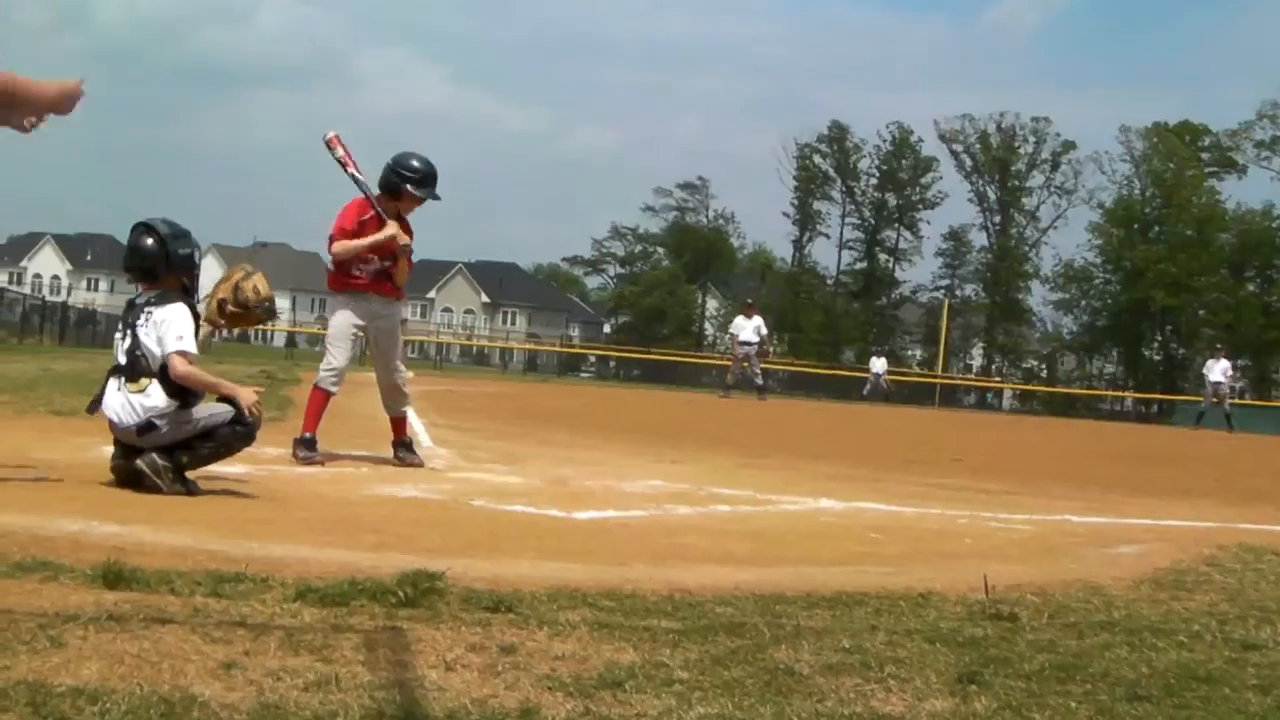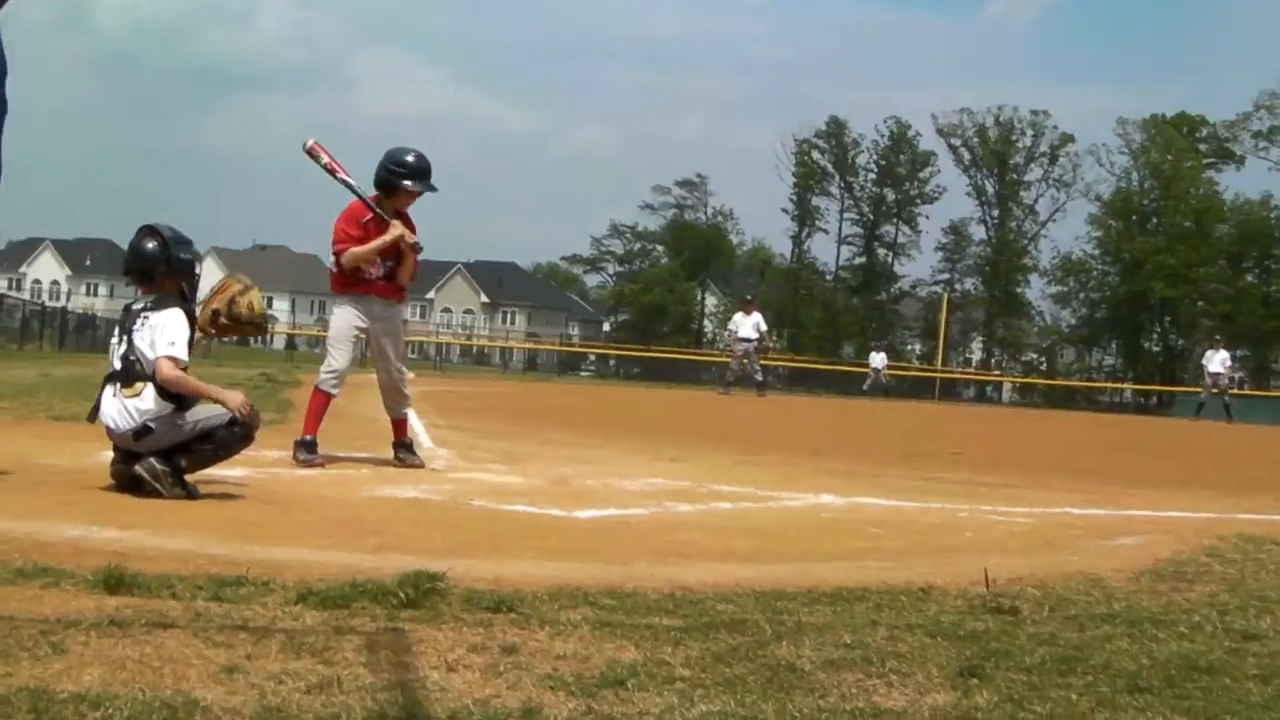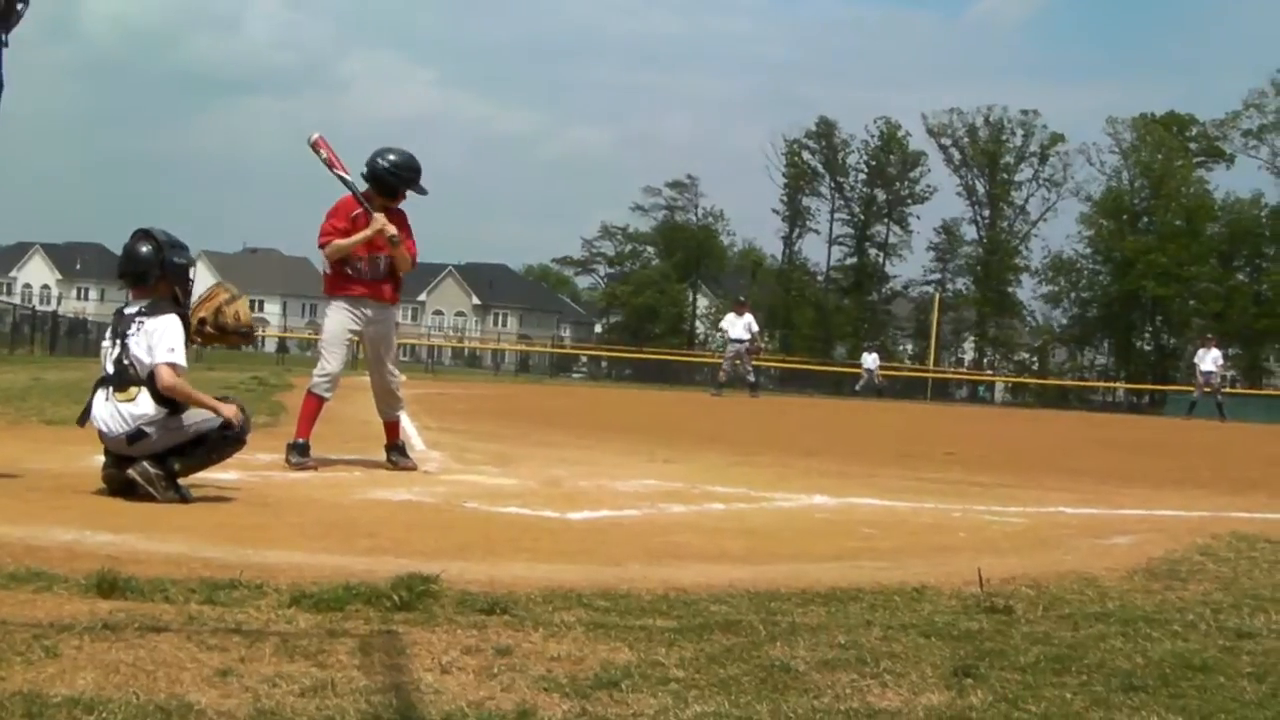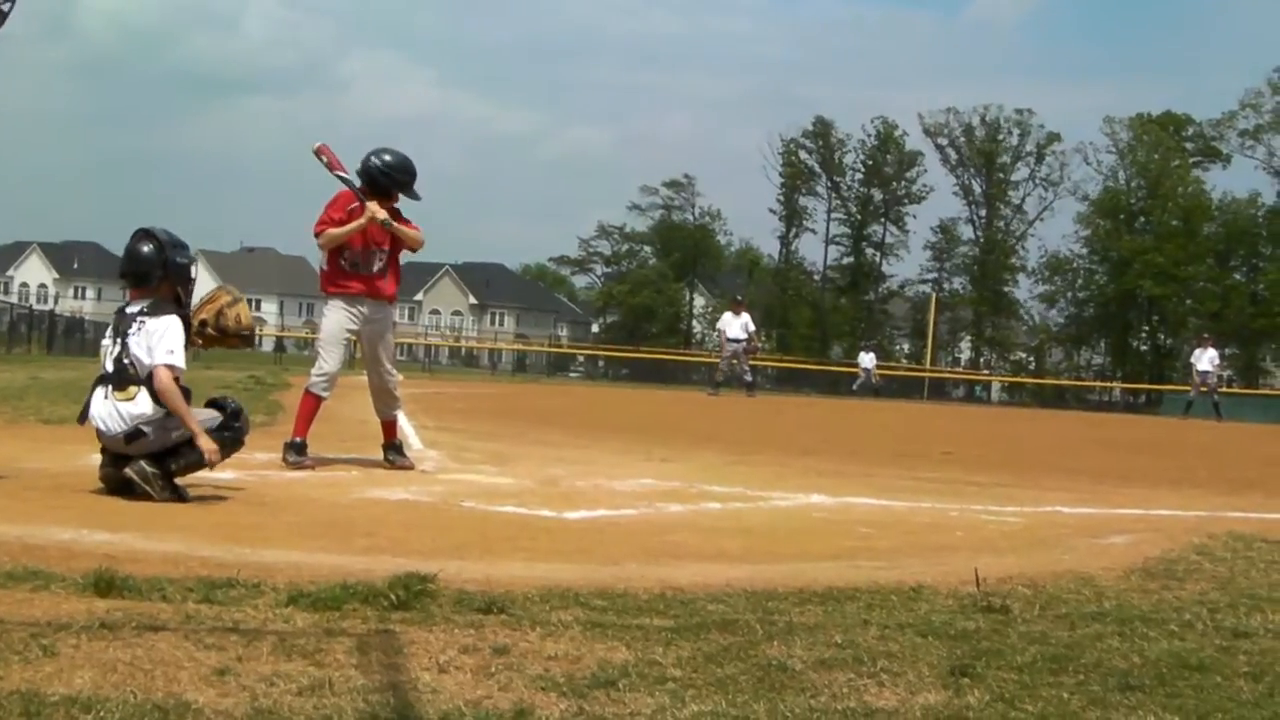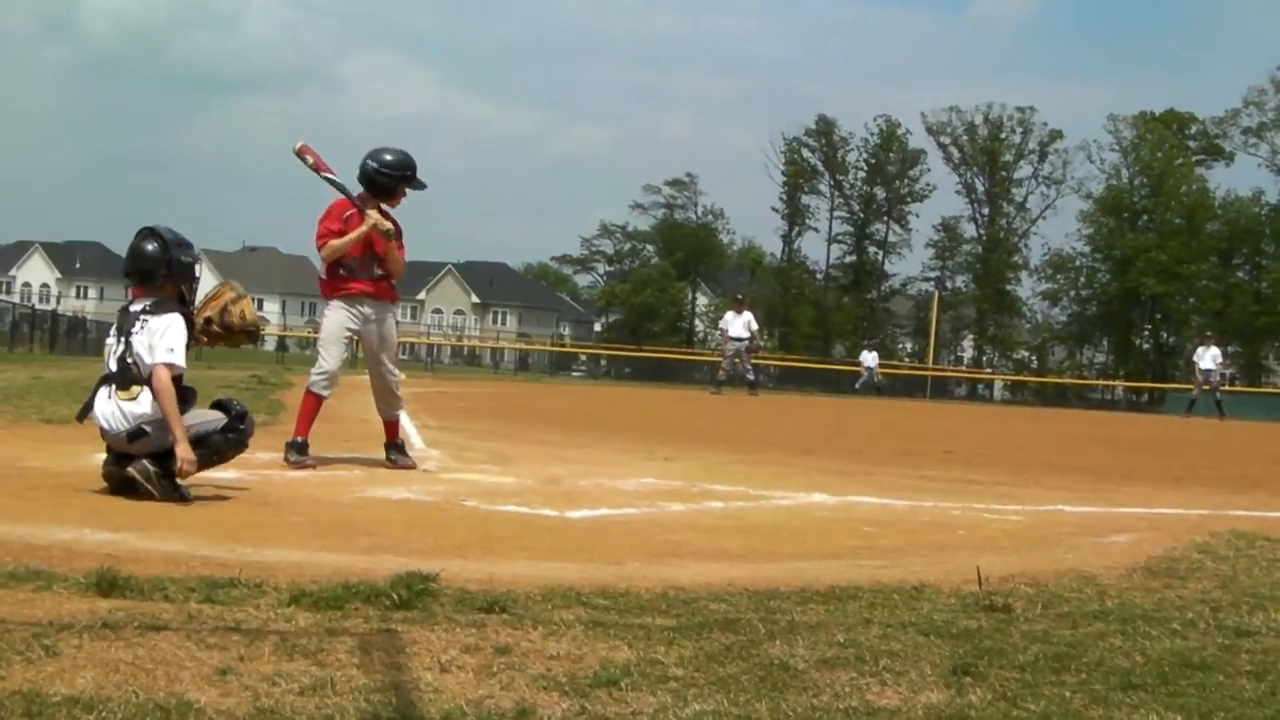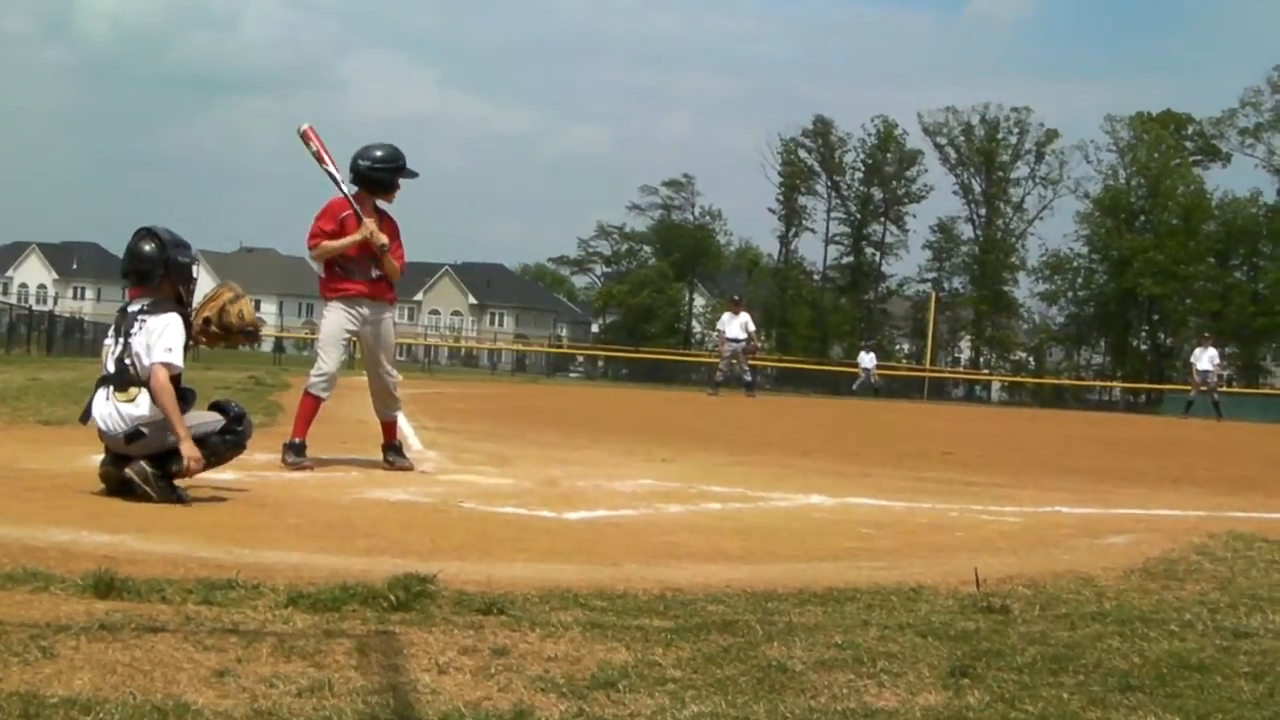
dt=0.3s
person 1, frame 1
left shoulder: (403, 227)
right shoulder: (359, 209)
left elbow: (399, 280)
right elbow: (337, 250)
left wrist: (403, 253)
right wrist: (380, 237)
left hip: (386, 305)
right hip: (350, 299)
left knee: (393, 374)
right knee: (334, 365)
left ankle: (401, 443)
right ankle: (306, 440)
person 1, frame 2
left shoulder: (406, 225)
right shoulder: (357, 211)
left elbow: (403, 281)
right elbow: (346, 260)
left wrist: (409, 251)
right wrist: (387, 239)
left hip: (388, 307)
right hip: (352, 301)
left knee: (395, 375)
right knee: (335, 368)
left ankle: (402, 445)
right ankle: (306, 442)
person 1, frame 3
left shoulder: (397, 218)
right shoulder: (348, 206)
left elbow: (406, 267)
right elbow: (328, 250)
left wrist: (393, 240)
right wrist: (369, 231)
left hip: (383, 308)
right hip: (345, 303)
left knee: (387, 378)
right knee: (328, 370)
left ankle: (395, 447)
right ankle: (299, 445)
person 1, frame 4
left shoulder: (391, 213)
right shoulder: (345, 200)
left elbow: (418, 241)
right elbow: (323, 240)
left wrist: (387, 223)
right wrist: (363, 220)
left hip: (380, 307)
right hip: (343, 302)
left knee: (385, 377)
right knee: (326, 369)
left ankle: (392, 446)
right ankle: (296, 444)
person 1, frame 5
left shoulder: (390, 223)
right shoulder: (342, 208)
left elbow: (397, 271)
right elbow: (325, 253)
left wrist: (388, 239)
right wrist: (363, 230)
left hip: (381, 307)
right hip: (343, 303)
left knee: (387, 377)
right knee: (326, 369)
left ankle: (394, 446)
right ankle: (297, 444)
person 1, frame 6
left shoulder: (387, 223)
right shoulder: (338, 207)
left elbow: (396, 274)
right elbow: (316, 251)
left wrist: (383, 248)
right wrist: (357, 236)
left hip: (379, 308)
right hip: (342, 304)
left knee: (385, 379)
right knee: (325, 370)
left ankle: (392, 448)
right ankle: (295, 445)
person 2, frame 1
left shoulder: (134, 307)
right shoulder: (175, 308)
right elbow: (180, 369)
right wrist: (236, 390)
left hip: (120, 419)
right hip: (149, 422)
right knee: (245, 419)
left ankle: (129, 455)
right ankle: (165, 463)
person 2, frame 2
left shoulder: (131, 312)
right shoulder: (170, 314)
right elbow: (167, 373)
left wrist: (198, 334)
right wrist: (223, 395)
left hip: (118, 425)
right hip: (146, 426)
right knee: (243, 418)
left ankle: (128, 460)
right ankle: (164, 468)
person 2, frame 3
left shoulder: (121, 317)
right shoulder: (166, 319)
right elbow: (167, 380)
left wrist: (187, 336)
right wrist: (217, 406)
left hip: (109, 429)
right hip: (139, 430)
right knee: (235, 423)
left ankle: (122, 465)
right ankle: (157, 471)
person 2, frame 4
left shoulder: (122, 316)
right shoulder: (167, 319)
right elbow: (163, 383)
right wrist: (200, 435)
left hip: (107, 428)
right hip: (137, 429)
right knee: (233, 422)
left ankle: (117, 464)
right ankle: (153, 470)
person 2, frame 5
left shoulder: (127, 314)
right shoulder: (169, 318)
right elbow: (161, 380)
right wrist: (181, 441)
left hip: (111, 425)
right hip: (139, 427)
right knee: (239, 424)
left ankle: (121, 461)
right ankle: (156, 469)
person 2, frame 6
left shoulder: (126, 315)
right shoulder: (167, 317)
right elbow: (159, 380)
left wrist: (192, 335)
right wrist: (185, 440)
left hip: (108, 426)
right hip: (137, 428)
left knee: (183, 399)
right knee: (237, 426)
left ankle: (119, 462)
right ankle: (152, 471)
